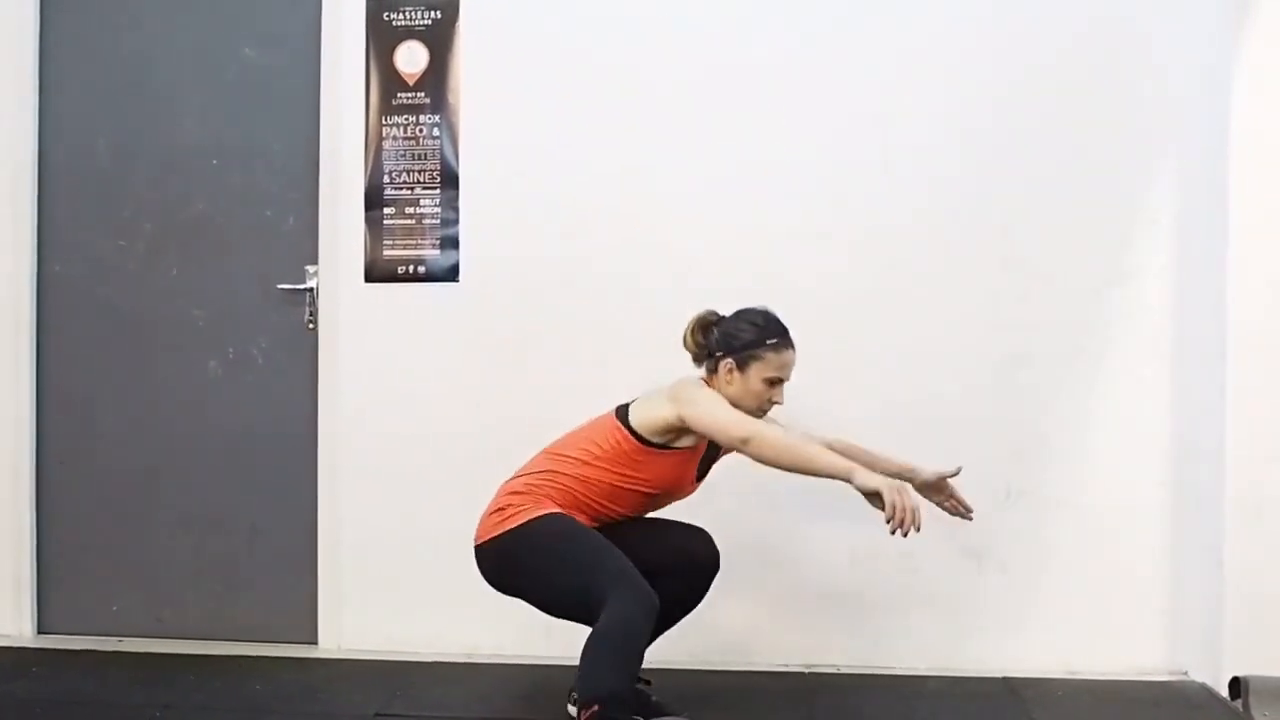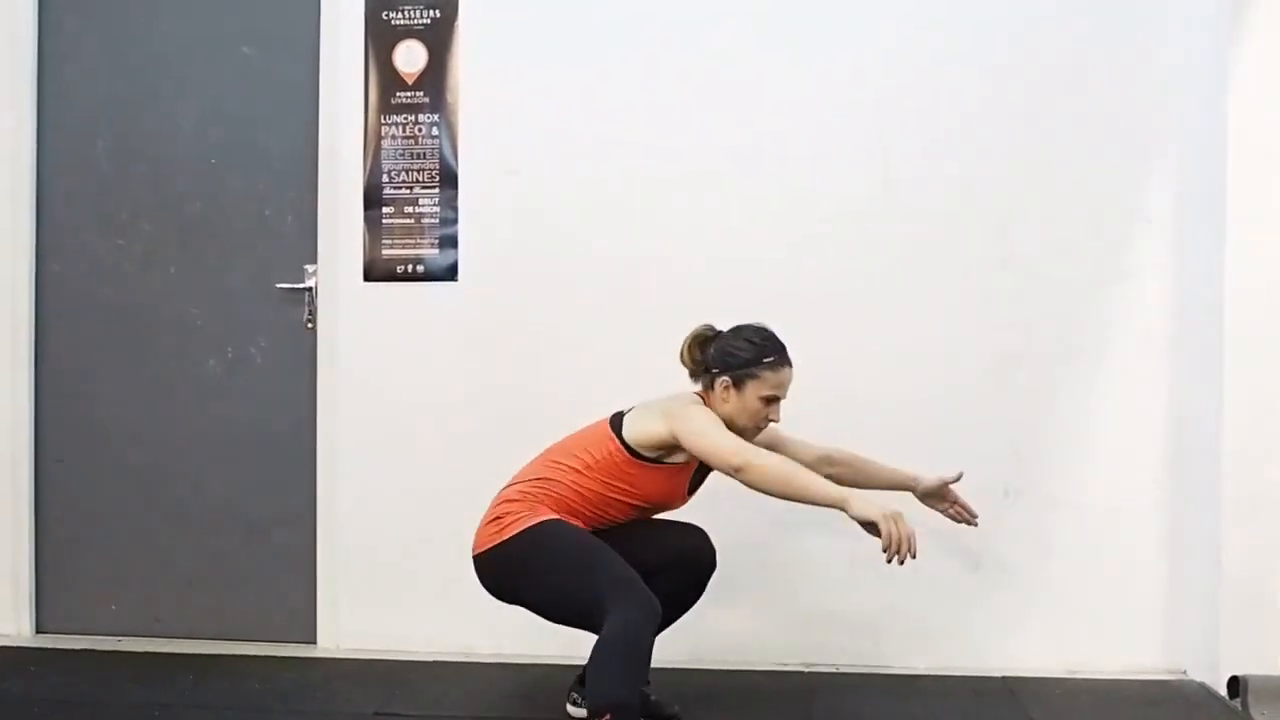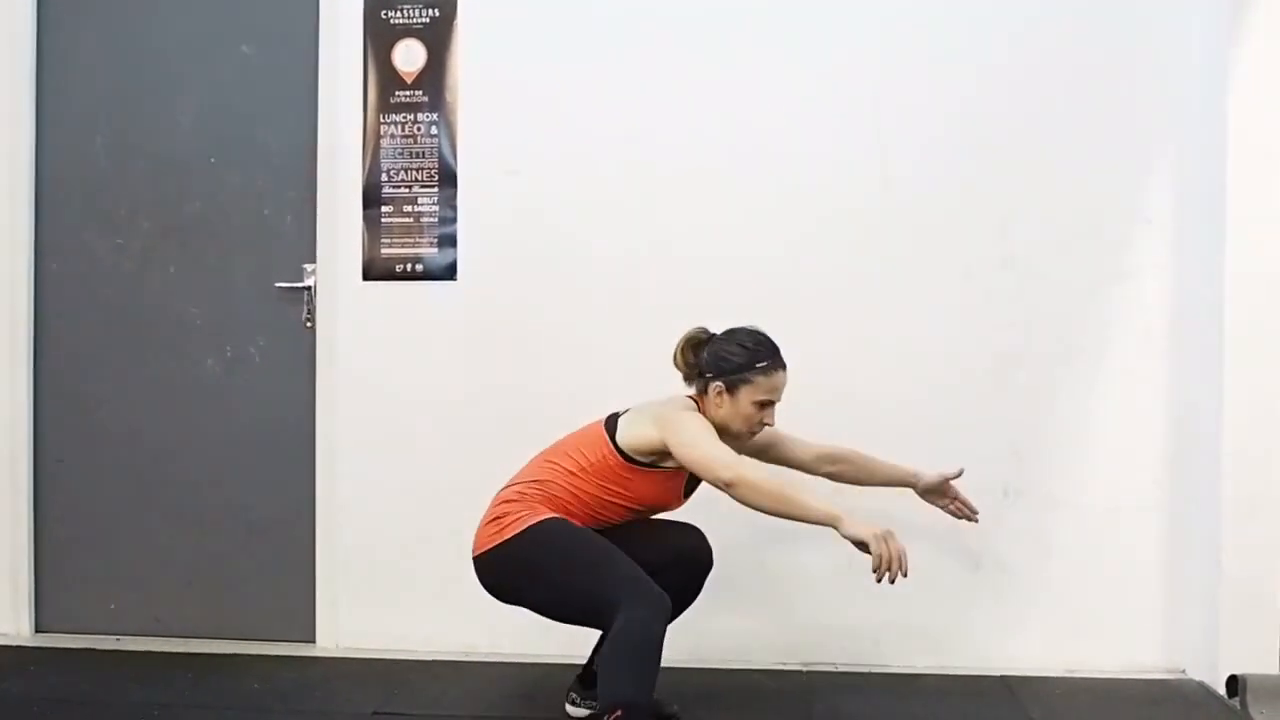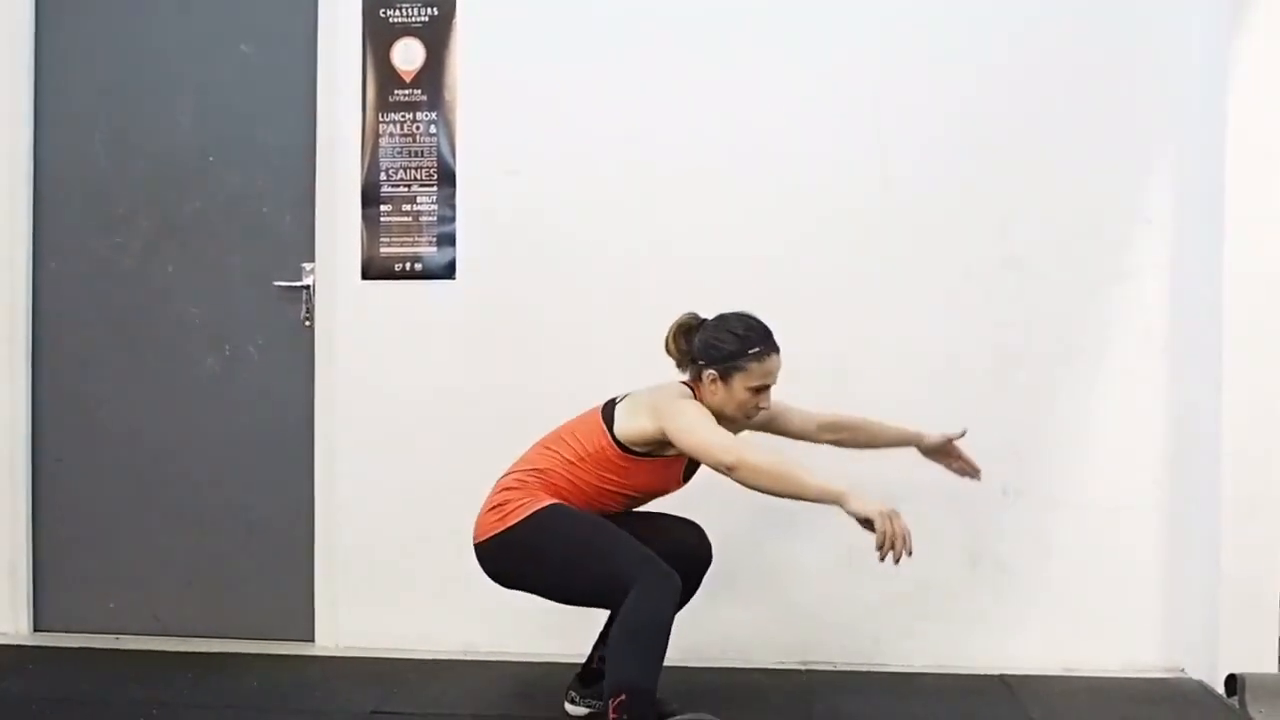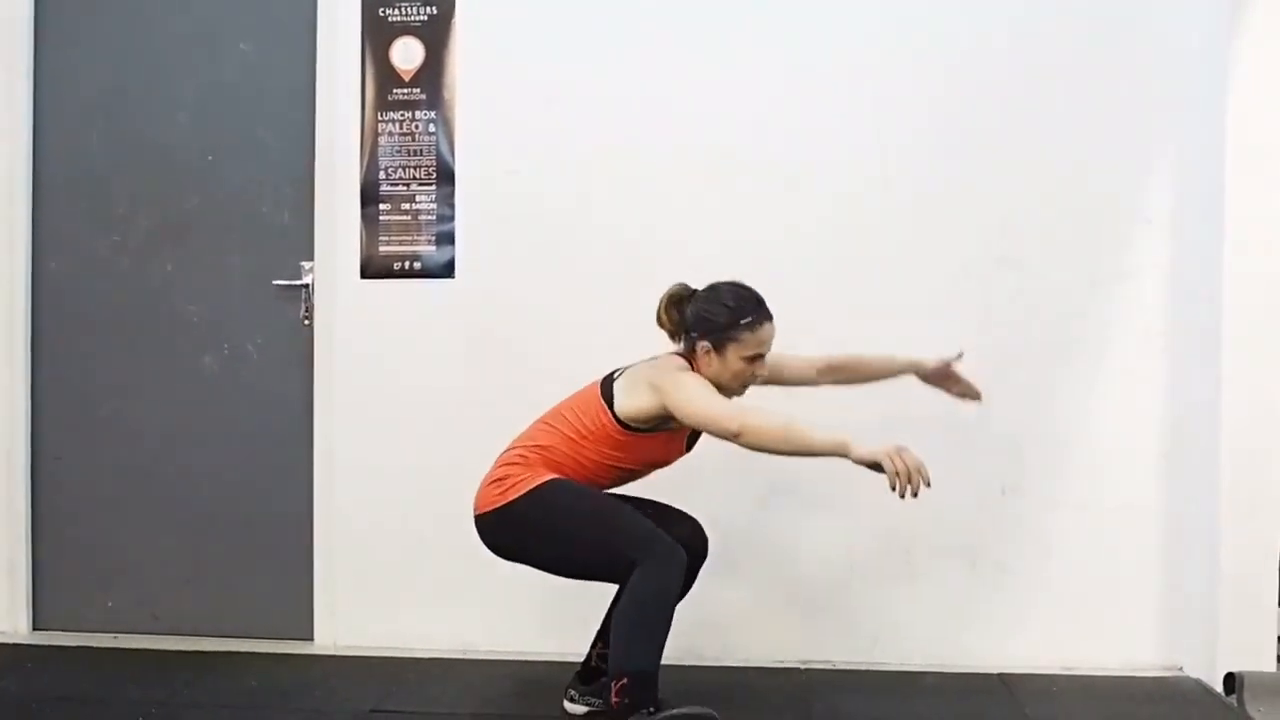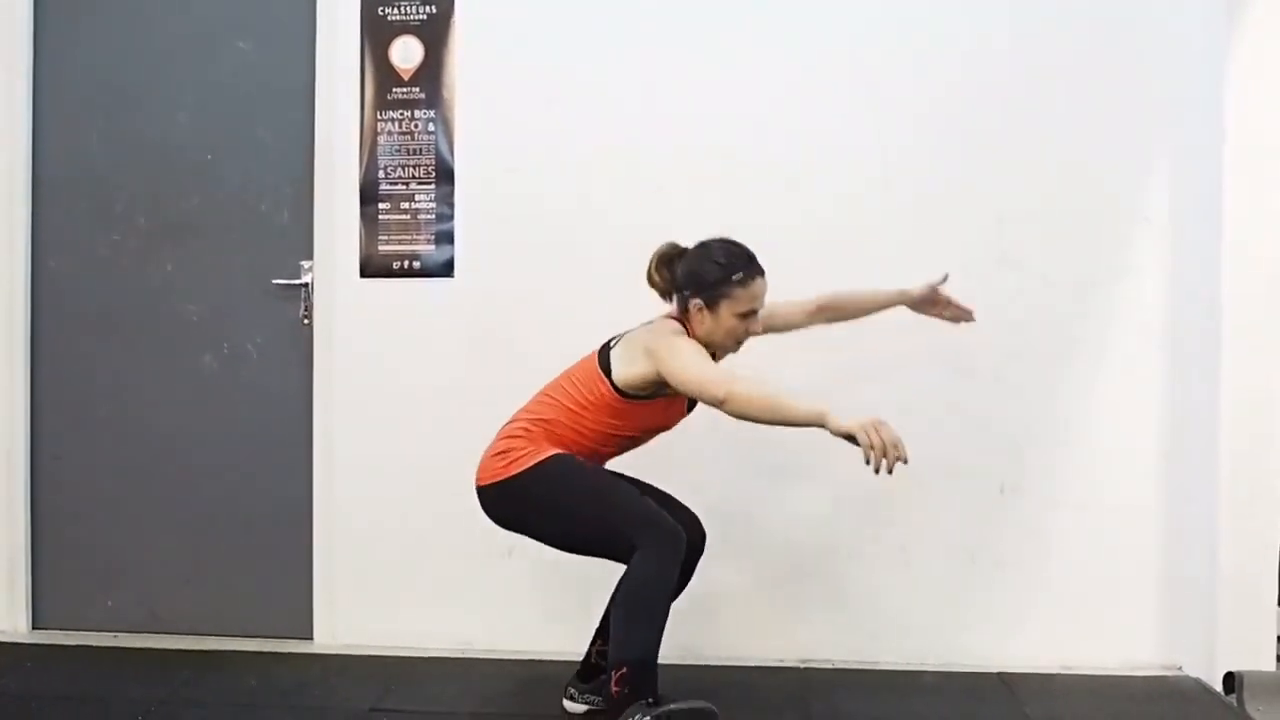
dt=0.1s
person 1, frame 1
left shoulder: (722, 418)
right shoulder: (688, 400)
left elbow: (819, 447)
right elbow: (751, 440)
left wrist: (914, 478)
right wrist: (860, 476)
left hip: (572, 525)
right hip: (518, 525)
left knee: (694, 557)
right knee: (632, 601)
person 1, frame 2
left shoulder: (724, 425)
right shoulder: (686, 414)
left elbow: (820, 459)
right elbow: (746, 466)
left wrist: (915, 484)
right wrist: (851, 503)
left hip: (563, 530)
right hip: (514, 534)
left knee: (690, 553)
right knee: (633, 606)
person 1, frame 3
left shoulder: (720, 430)
right shoulder: (677, 420)
left elbow: (821, 458)
right elbow: (737, 481)
left wrist: (916, 481)
right wrist: (843, 521)
left hip: (563, 531)
right hip: (513, 534)
left knee: (686, 554)
right knee: (642, 605)
person 1, frame 4
left shoulder: (706, 406)
right shoulder: (672, 408)
left elbow: (822, 426)
right elbow: (736, 462)
left wrist: (918, 441)
right wrist: (848, 497)
left hip: (554, 515)
right hip: (515, 522)
left knee: (685, 549)
right knee: (653, 581)
person 1, frame 5
left shoulder: (707, 377)
right shoulder: (670, 379)
left elbow: (820, 370)
right elbow: (742, 427)
left wrist: (917, 368)
right wrist: (853, 446)
left hip: (556, 495)
right hip: (514, 497)
left knee: (684, 543)
right knee: (660, 558)
person 1, frame 6
left shoulder: (700, 332)
right shoulder: (668, 344)
left elbow: (812, 311)
right elbow: (729, 395)
left wrist: (907, 298)
right wrist: (831, 419)
left hip: (561, 462)
right hip: (518, 469)
left knee: (681, 539)
right knee: (659, 540)
left ankle: (597, 679)
